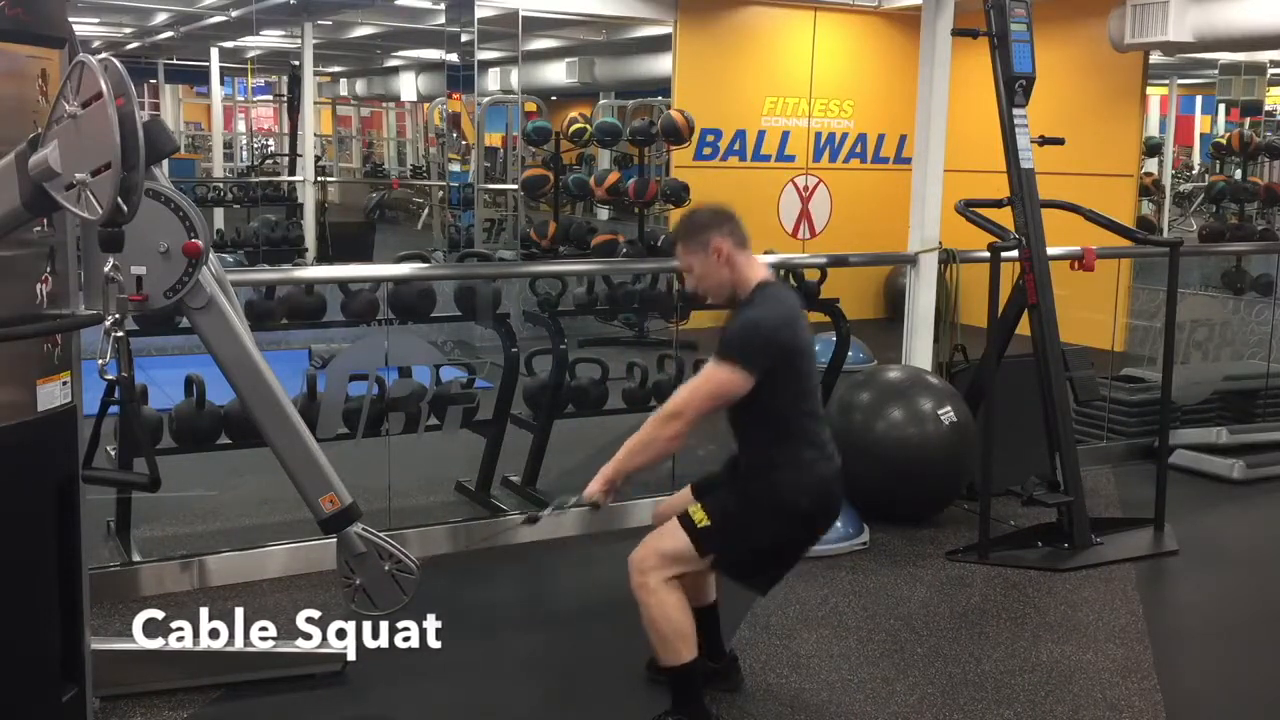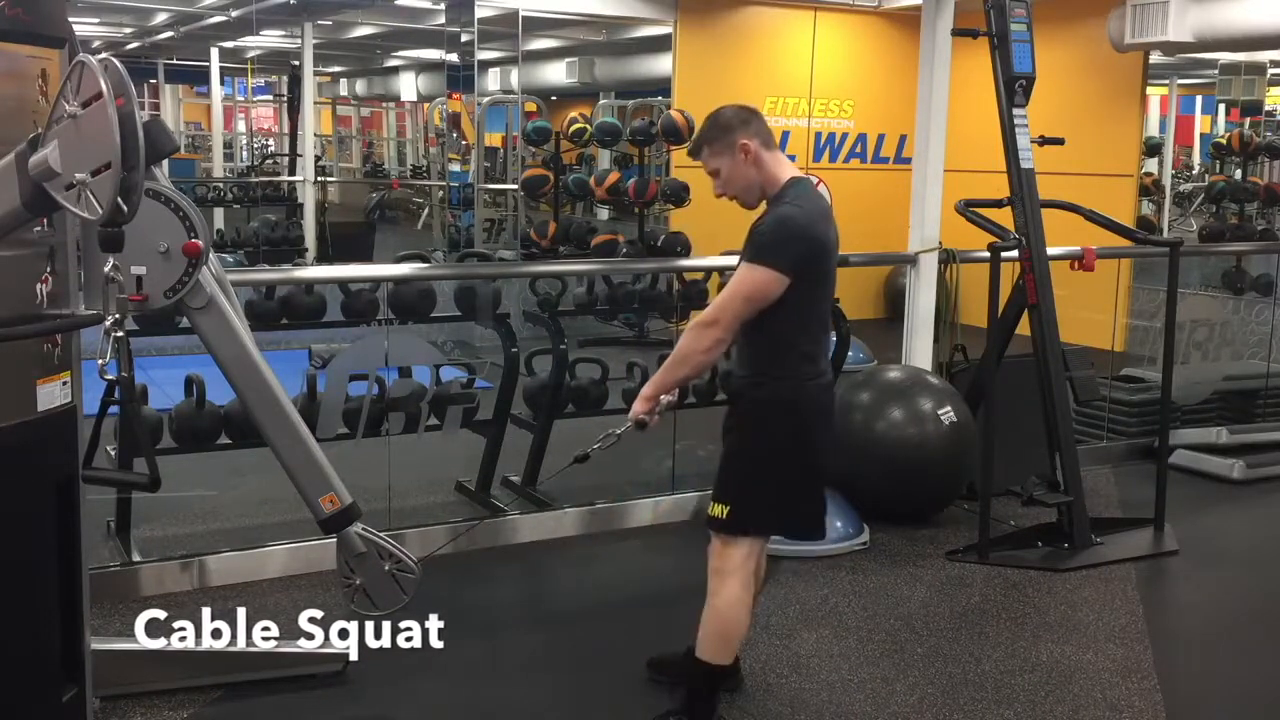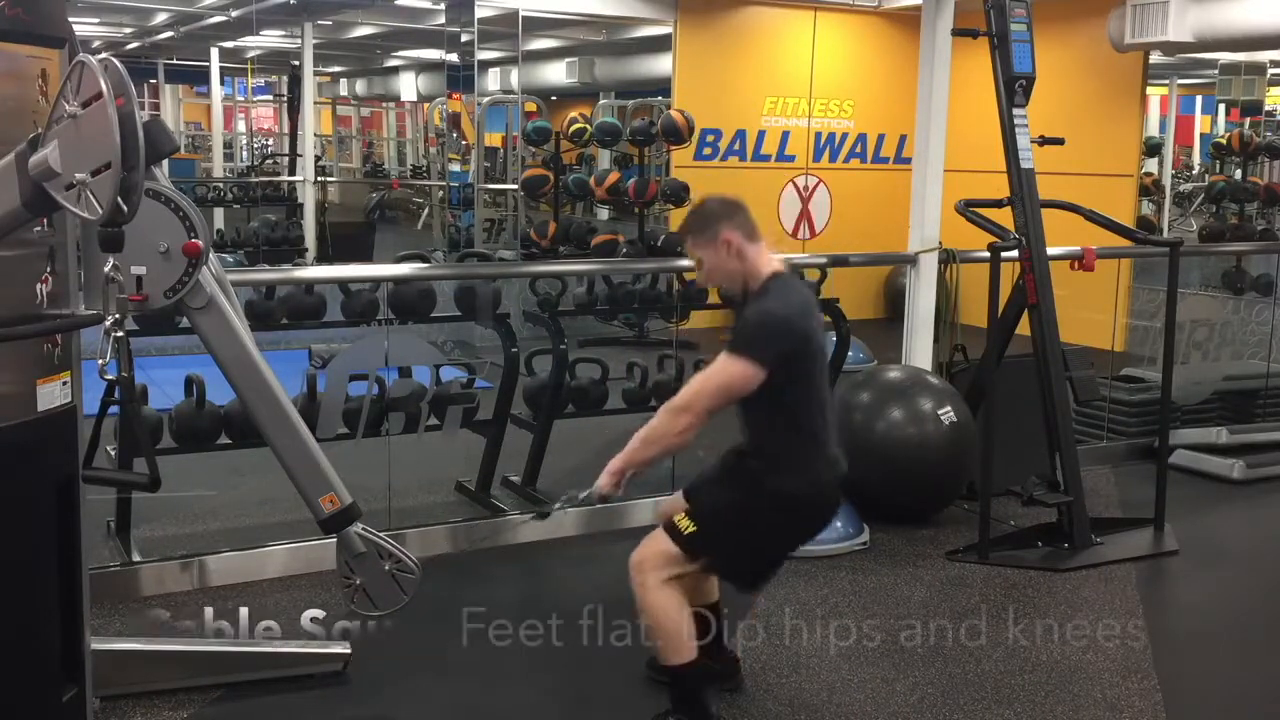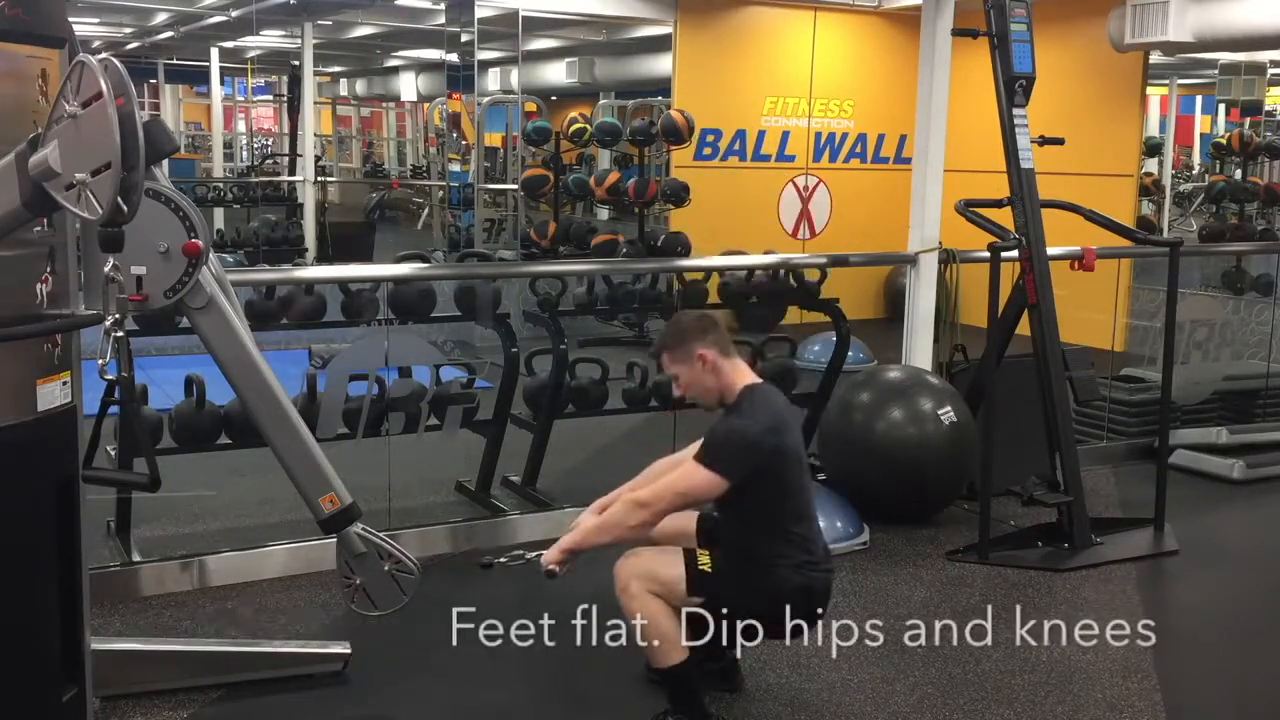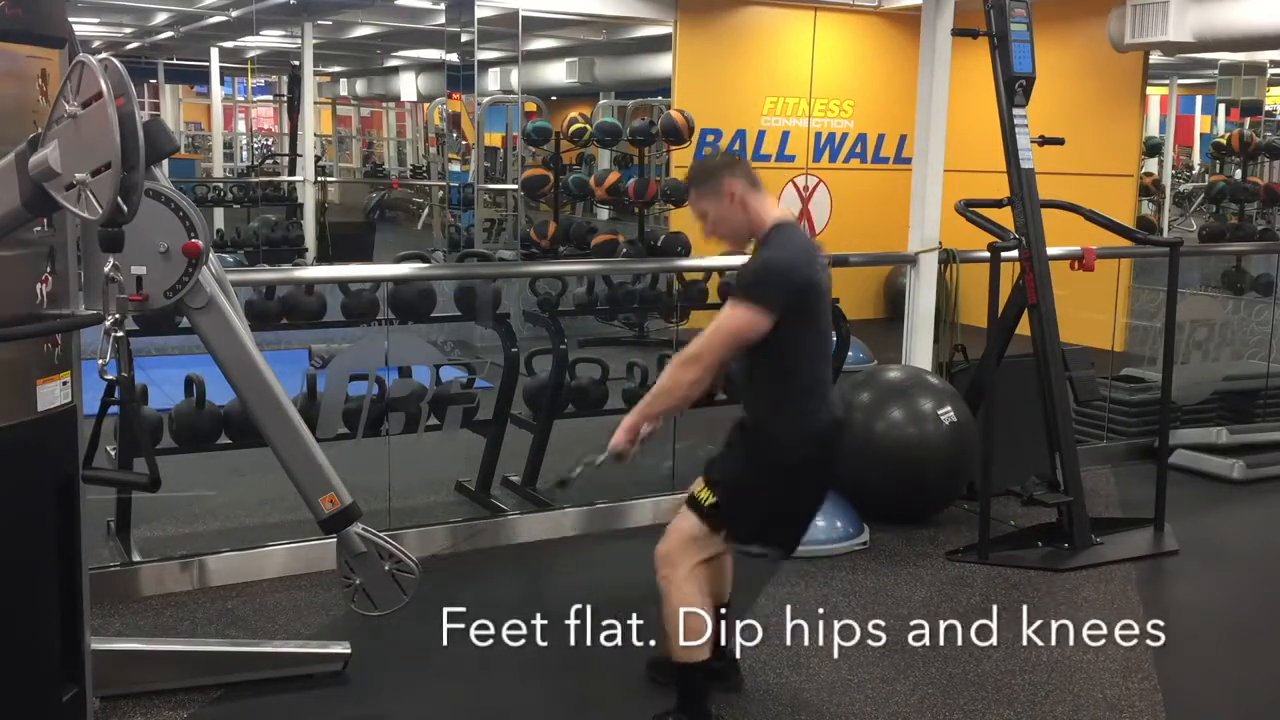
dt=0.5s
person 1, frame 1
left shoulder: (760, 324)
right shoulder: (767, 303)
left elbow: (680, 417)
right elbow: (695, 391)
left wrist: (609, 477)
right wrist: (623, 458)
left hip: (792, 490)
right hip: (781, 472)
left knee: (649, 565)
right knee: (671, 517)
right ankle: (711, 658)
person 1, frame 2
left shoulder: (787, 223)
right shoulder: (799, 206)
left elbow: (717, 325)
right elbow: (734, 319)
left wrist: (654, 389)
right wrist: (670, 379)
left hip: (779, 404)
right hip: (780, 394)
left knee: (732, 552)
right knee: (746, 540)
right ankle: (715, 658)
person 1, frame 3
left shoulder: (772, 315)
right shoulder: (780, 294)
left elbow: (691, 411)
right elbow: (707, 393)
left wrist: (623, 464)
right wrist: (642, 448)
left hip: (790, 484)
right hip: (781, 464)
left knee: (651, 564)
right knee: (677, 514)
right ankle: (713, 654)
person 1, frame 4
left shoulder: (748, 431)
right shoulder: (758, 403)
left elbow: (645, 510)
right elbow: (677, 464)
left wrist: (571, 543)
right wrist: (599, 508)
left hip: (786, 587)
right hip: (774, 557)
left knee: (633, 575)
right knee: (663, 531)
right ankle: (714, 656)
person 1, frame 5
left shoulder: (774, 265)
right shoulder: (789, 246)
left elbow: (700, 361)
right elbow: (712, 352)
left wrist: (634, 422)
right wrist: (649, 411)
left hip: (788, 439)
right hip: (790, 428)
left knee: (676, 554)
right knee: (701, 525)
right ankle: (714, 655)
